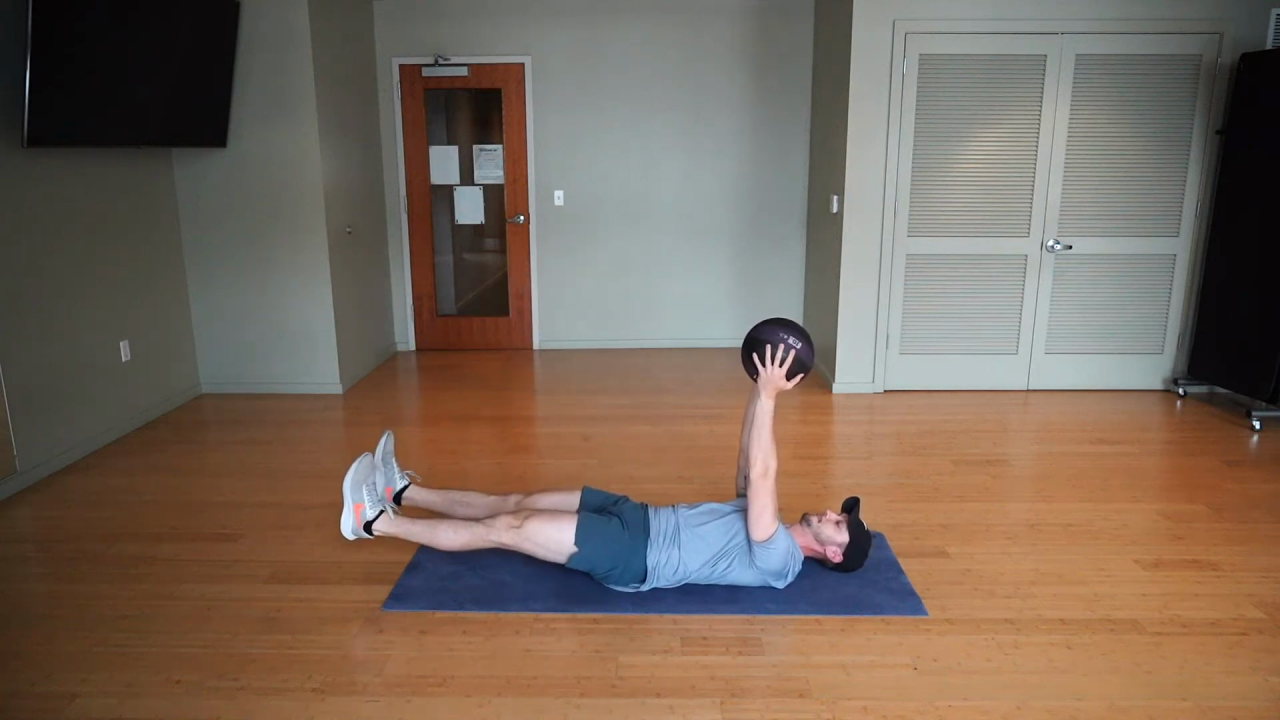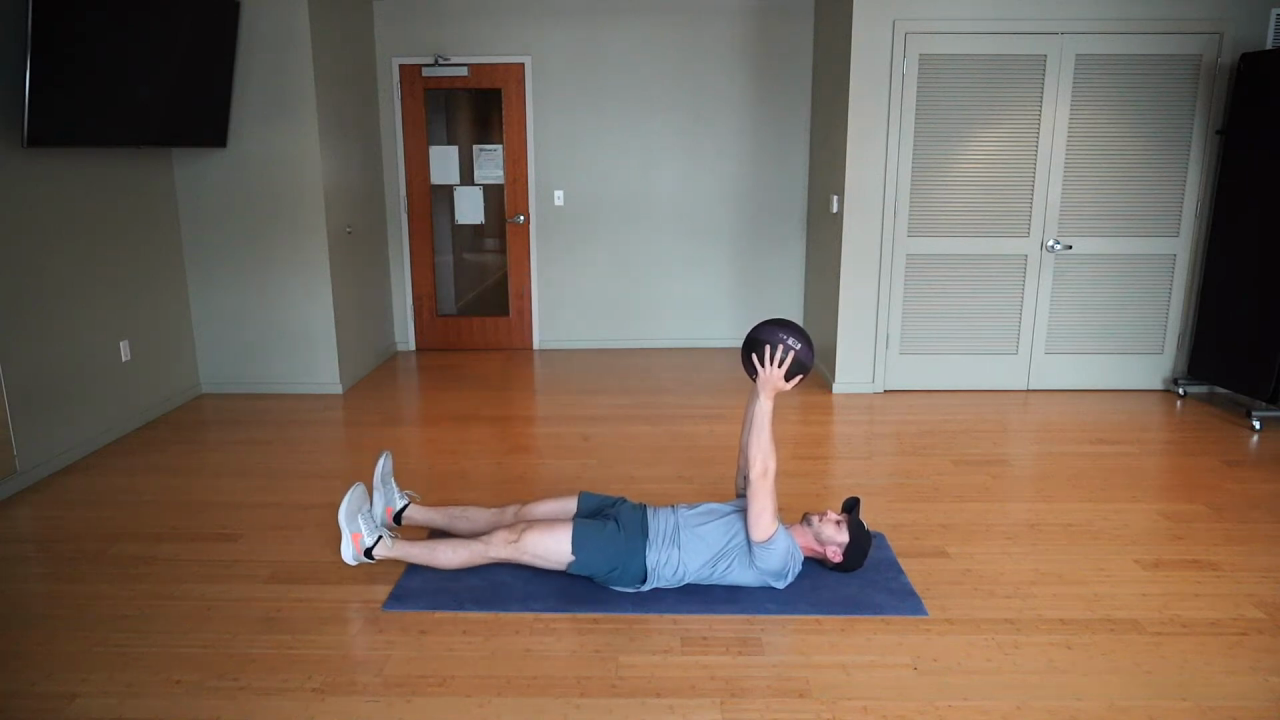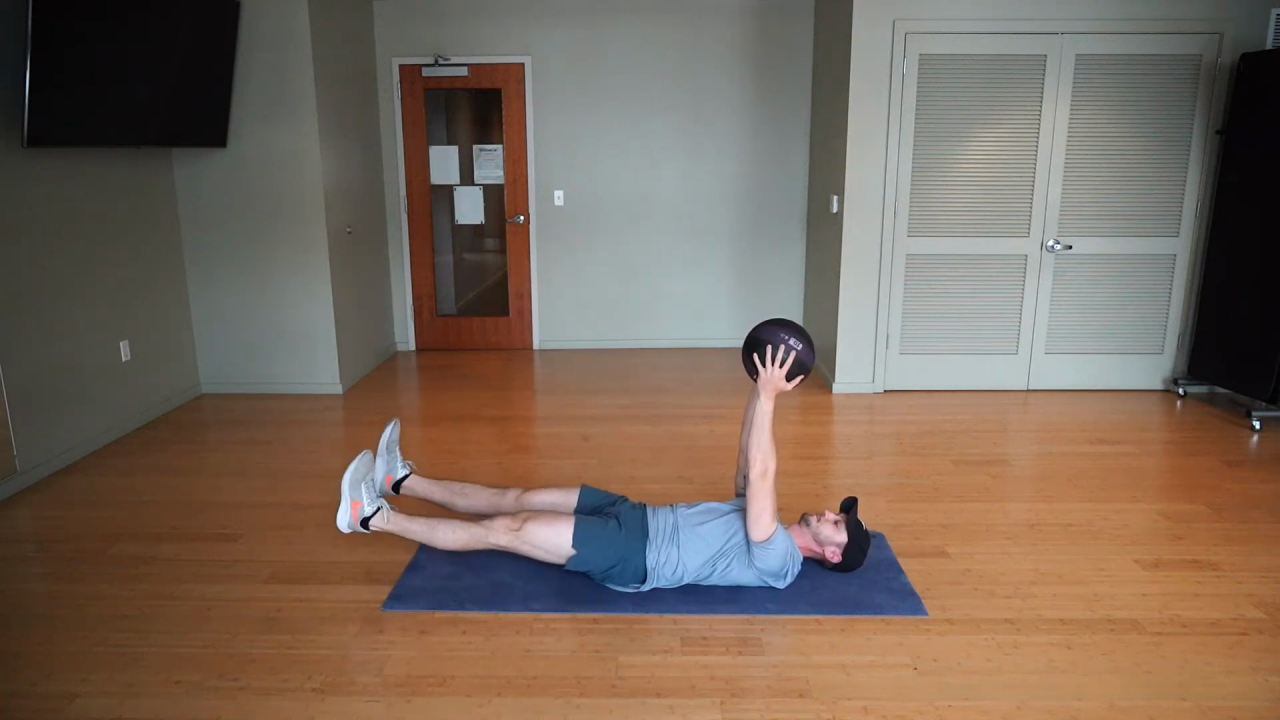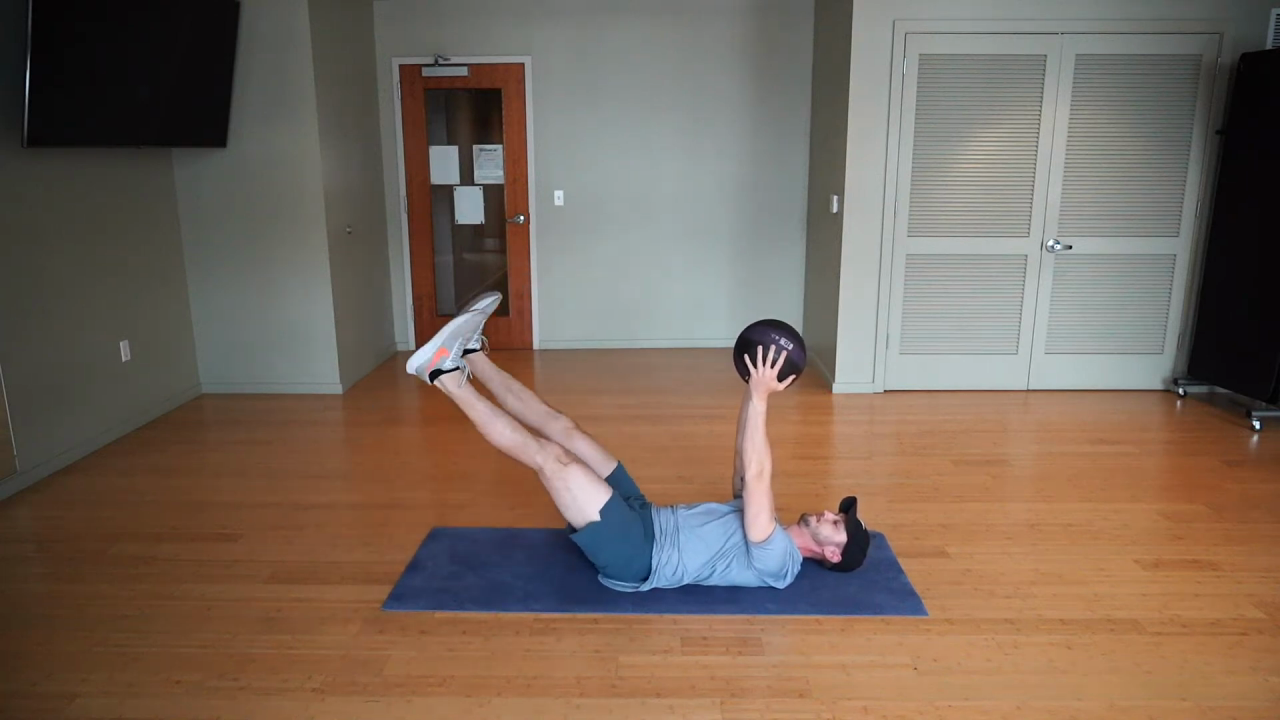
dt=0.5s
person 1, frame 1
left shoulder: (776, 559)
right shoulder: (769, 528)
left elbow: (761, 476)
right elbow: (748, 466)
left wrist: (768, 397)
right wrist: (759, 392)
left hip: (633, 555)
right hip: (638, 519)
left knee: (506, 529)
right knee: (517, 504)
left ankle: (380, 522)
right ankle: (404, 492)
person 1, frame 2
left shoulder: (777, 560)
right shoulder: (766, 527)
left elbow: (761, 476)
right elbow: (747, 470)
left wrist: (767, 398)
right wrist: (759, 394)
left hip: (632, 556)
right hip: (636, 520)
left knee: (503, 543)
right knee: (515, 514)
left ankle: (378, 546)
right ankle: (404, 510)
person 1, frame 3
left shoulder: (777, 560)
right shoulder: (767, 528)
left elbow: (760, 476)
right elbow: (748, 470)
left wrist: (767, 398)
right wrist: (759, 394)
left hip: (632, 555)
right hip: (636, 519)
left knee: (505, 530)
right knee: (518, 500)
left ankle: (377, 517)
right ankle: (406, 481)
person 1, frame 4
left shoulder: (776, 563)
right shoulder: (765, 534)
left elbow: (756, 478)
right elbow: (745, 476)
left wrist: (760, 400)
right wrist: (752, 394)
left hip: (636, 558)
right hip: (643, 523)
left knee: (548, 454)
right knee: (562, 431)
left ankle: (446, 374)
right ankle: (468, 357)
